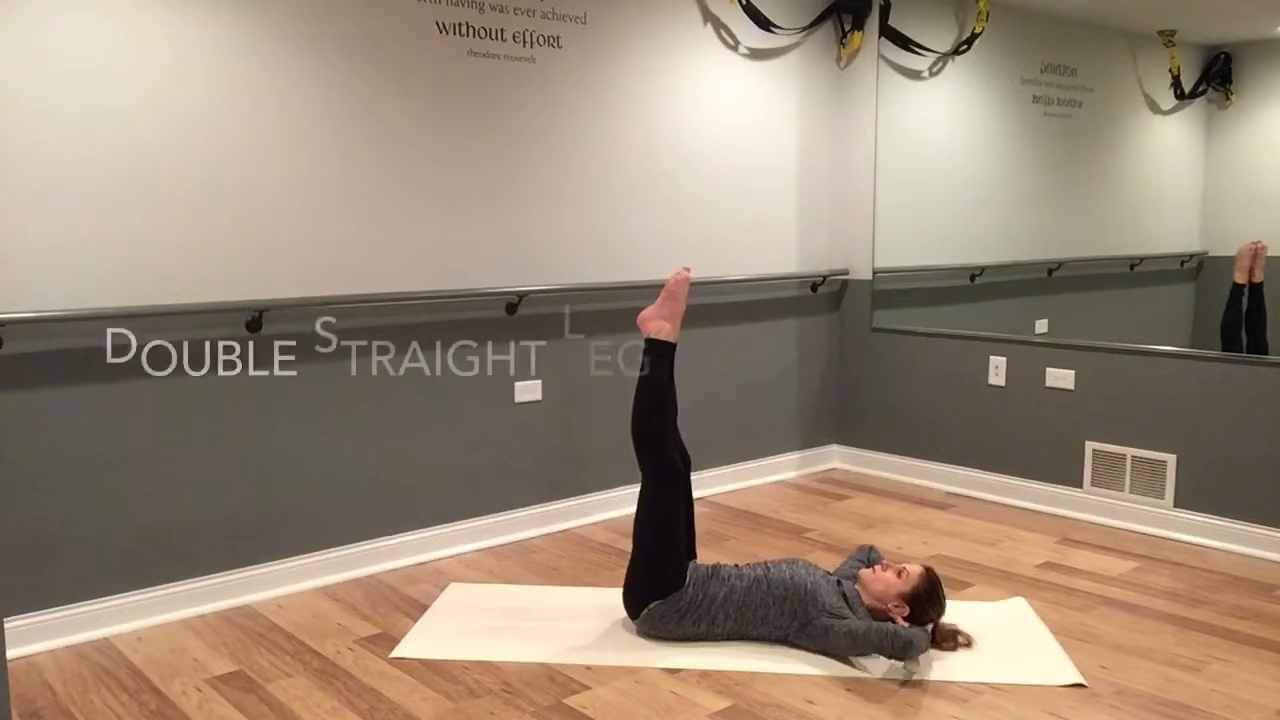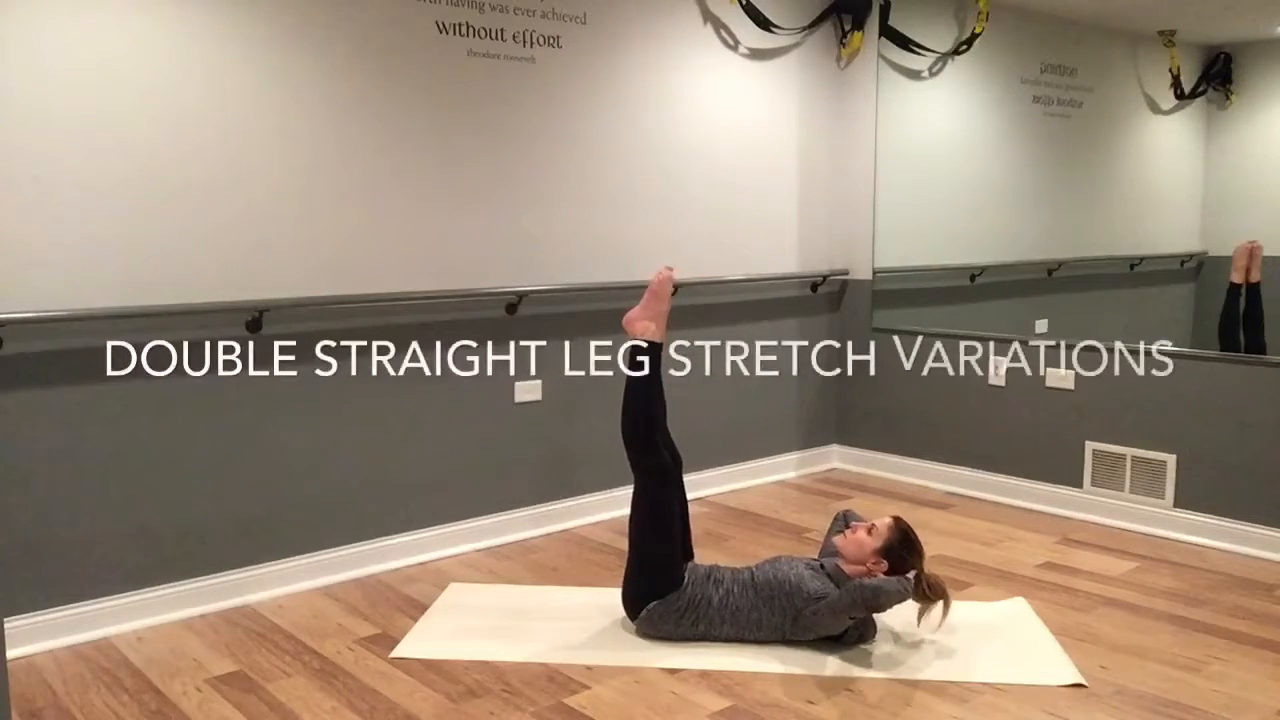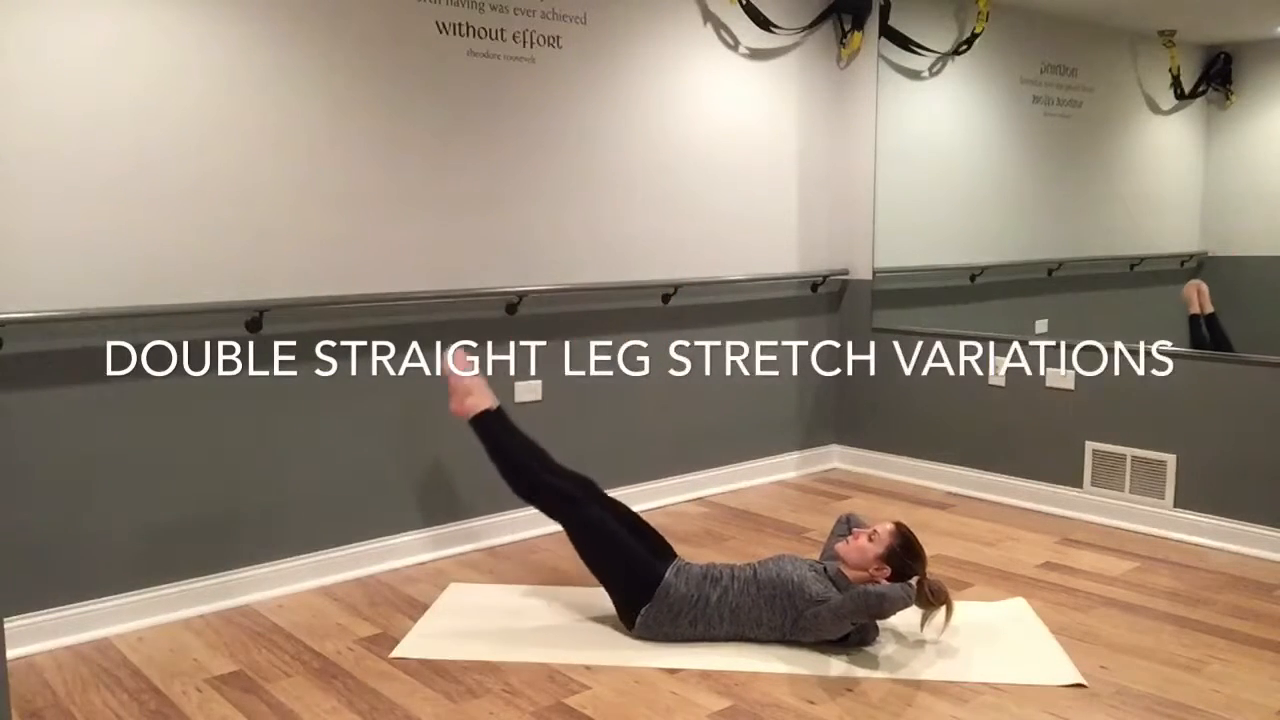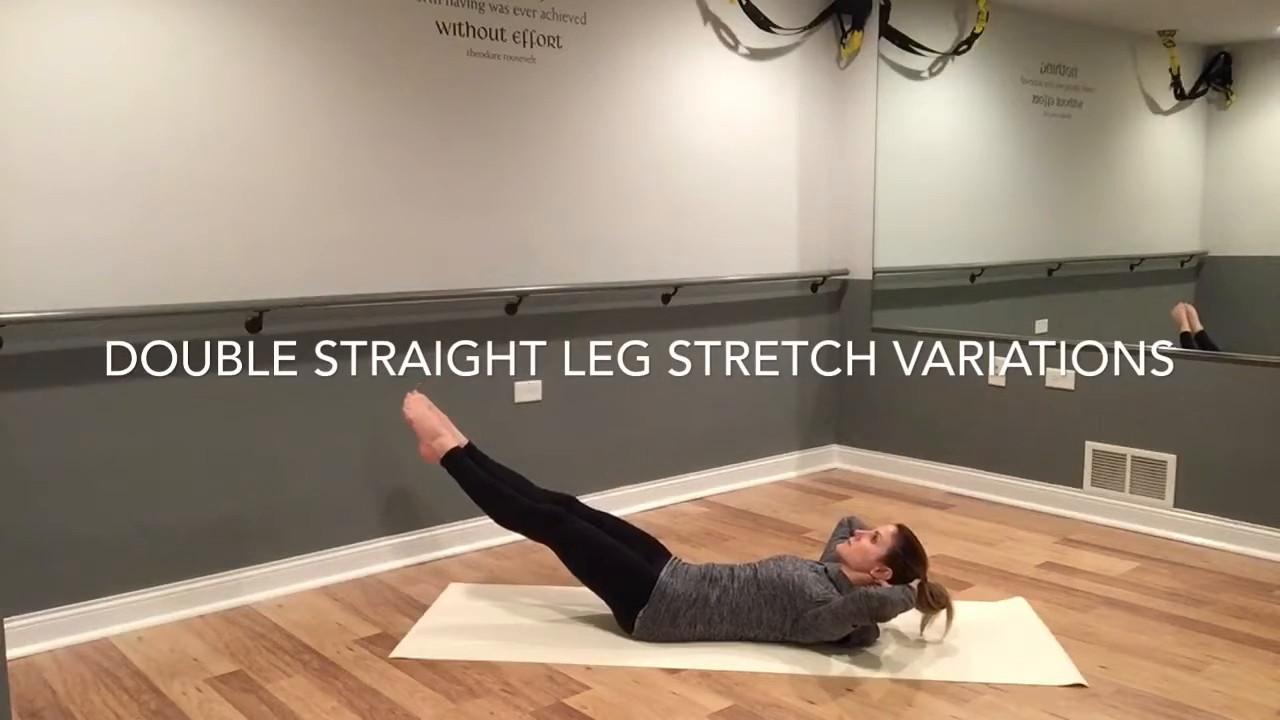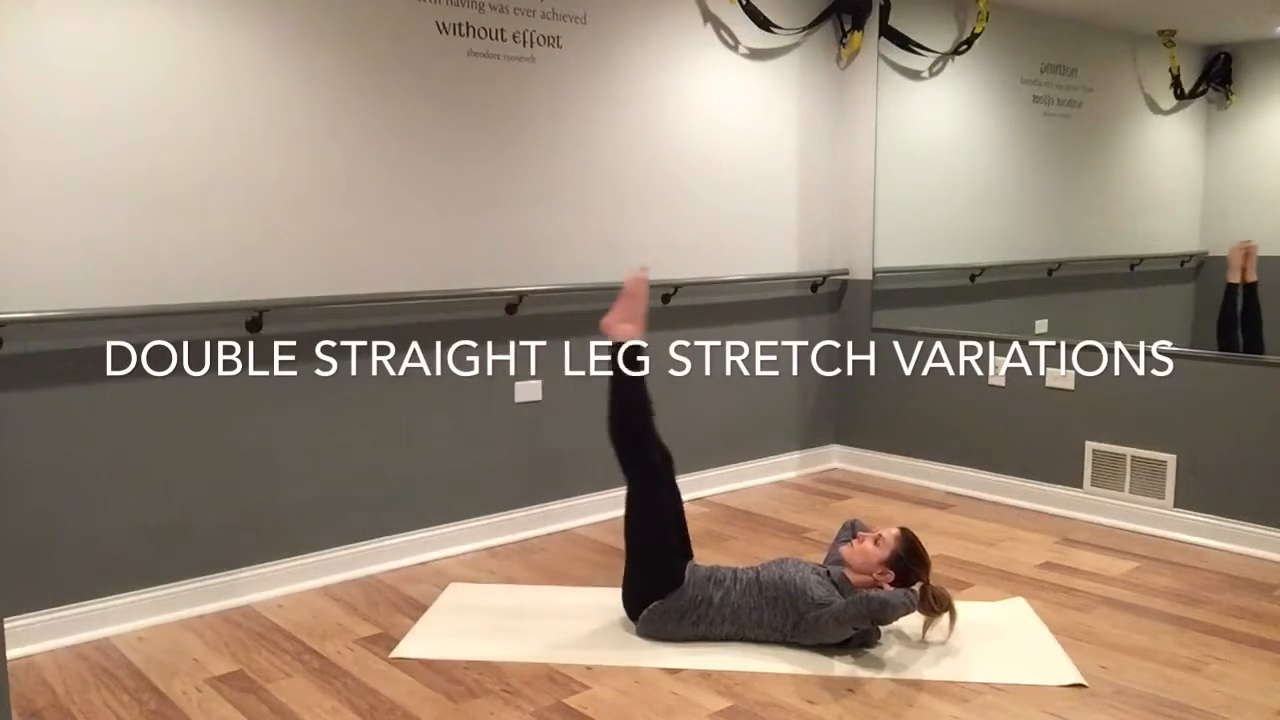
dt=1s
person 1, frame 1
left shoulder: (844, 626)
right shoulder: (846, 588)
left elbow: (905, 643)
right elbow: (867, 551)
left wrist: (924, 630)
left hip: (663, 604)
right hip: (685, 590)
left knee: (664, 469)
left ankle: (661, 337)
right ankle: (660, 336)
person 1, frame 2
left shoulder: (833, 607)
right shoulder: (832, 572)
left elbow: (872, 591)
right elbow: (843, 516)
left wrist: (907, 583)
left hip: (660, 604)
right hip: (685, 590)
left knee: (656, 469)
left ankle: (647, 340)
person 1, frame 3
left shoulder: (833, 613)
right shoulder: (832, 573)
left elbow: (879, 599)
right elbow: (847, 519)
left wrist: (913, 588)
right wrist: (896, 551)
left hip: (661, 606)
right hip: (681, 582)
left knee: (571, 504)
right knee: (586, 494)
left ankle: (481, 410)
right ankle: (484, 411)
person 1, frame 4
left shoulder: (833, 613)
right shoulder: (833, 575)
left elbow: (876, 602)
right elbow: (845, 521)
left wrist: (911, 594)
left hip: (659, 607)
right hip: (677, 580)
left knee: (552, 522)
right knee: (567, 507)
left ankle: (449, 451)
right ankle: (456, 449)
person 1, frame 5
left shoulder: (834, 615)
right shoulder: (835, 579)
left elbow: (876, 605)
right elbow: (851, 526)
left wrist: (912, 596)
left hip: (661, 607)
right hip: (682, 590)
left knee: (649, 470)
left ankle: (628, 339)
